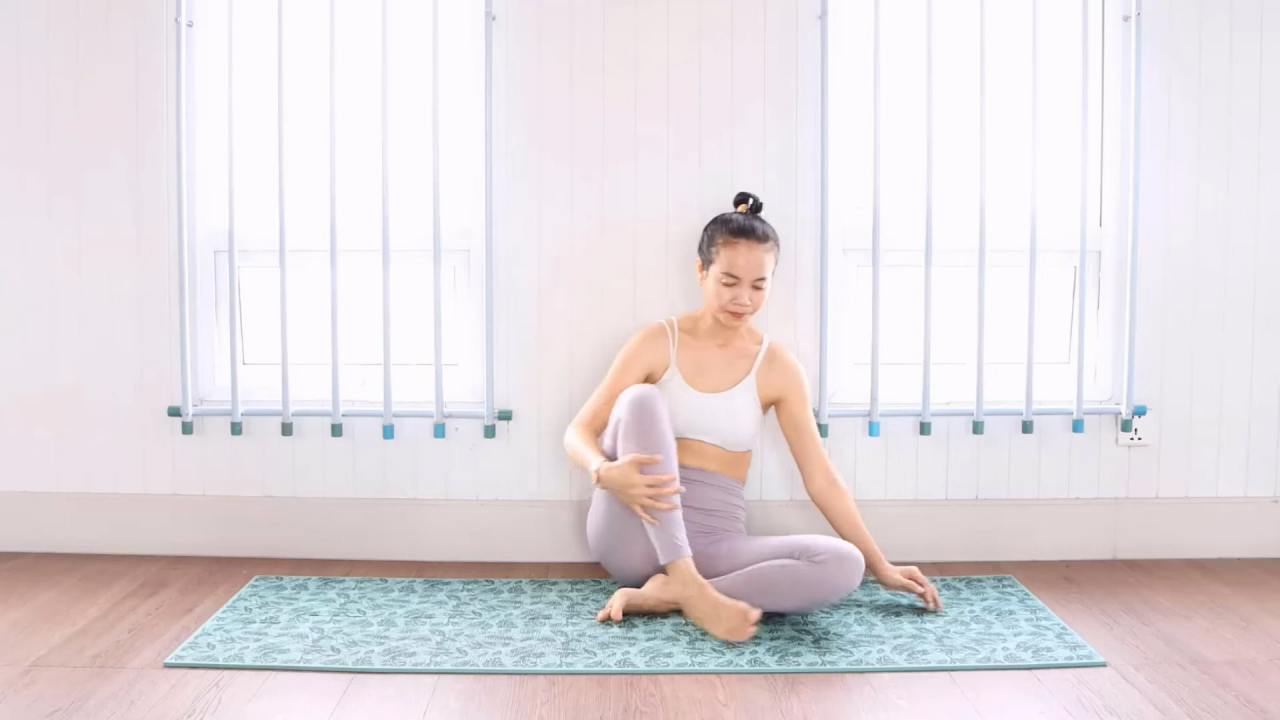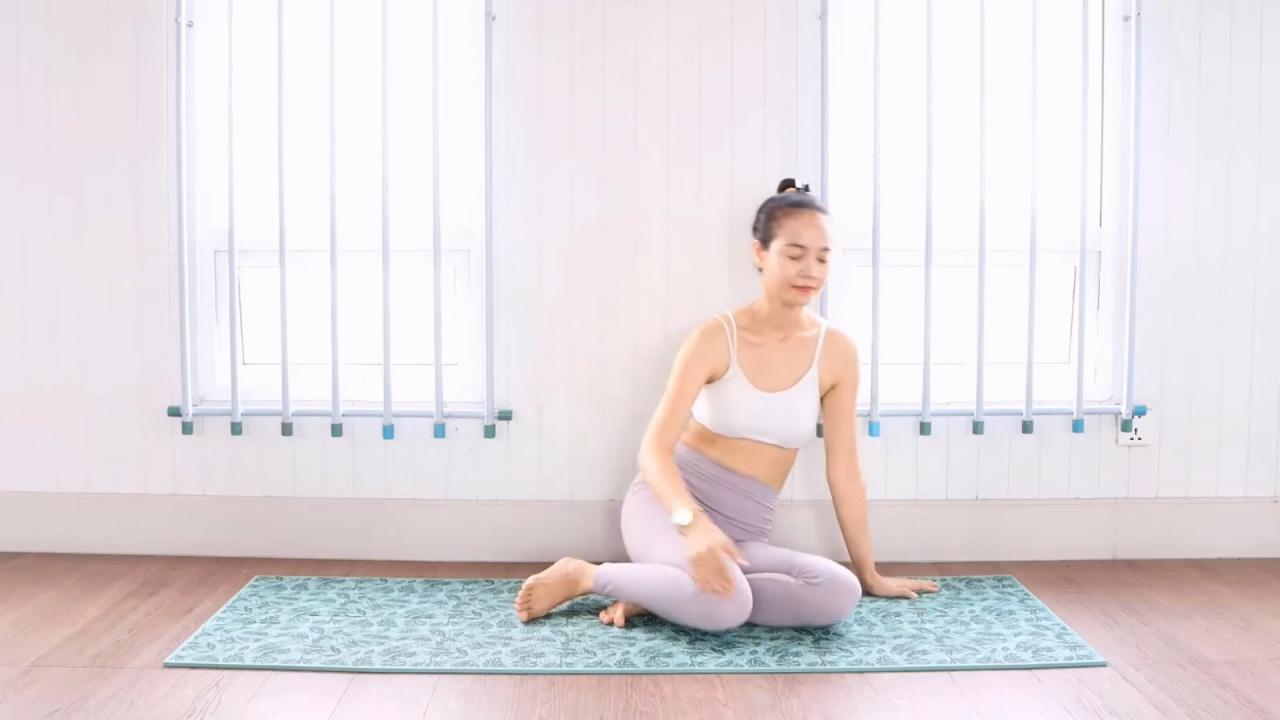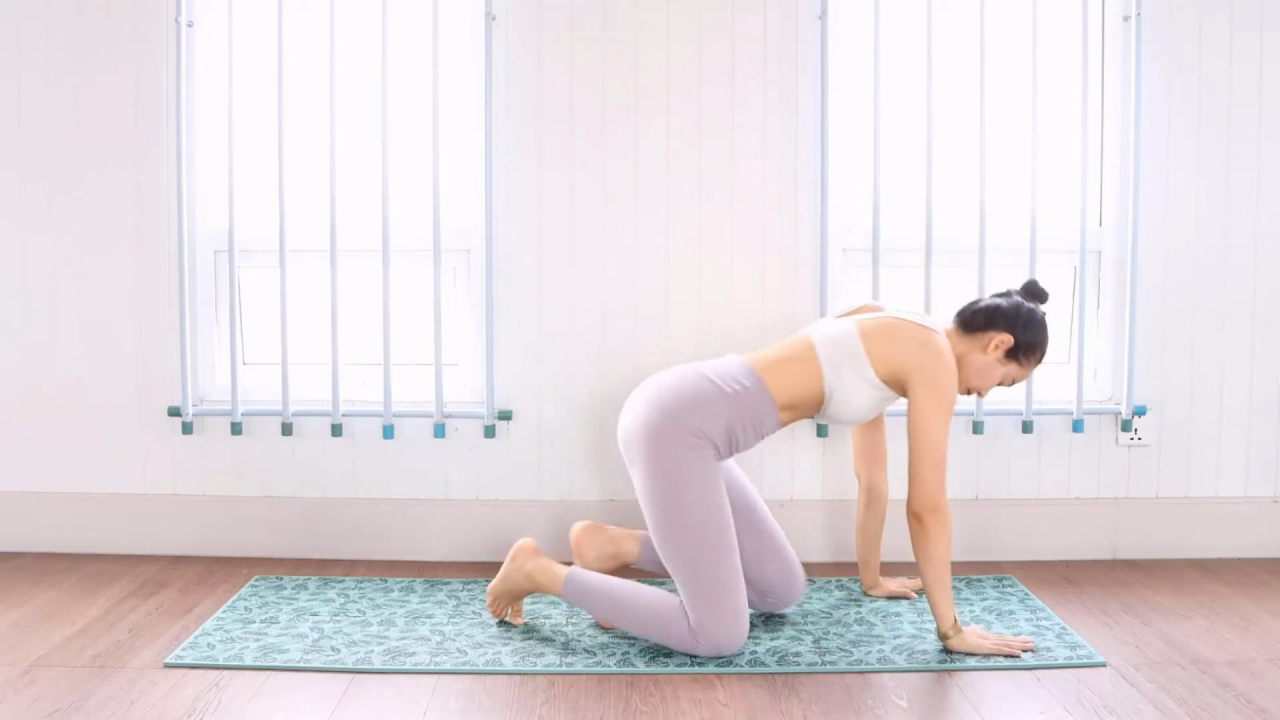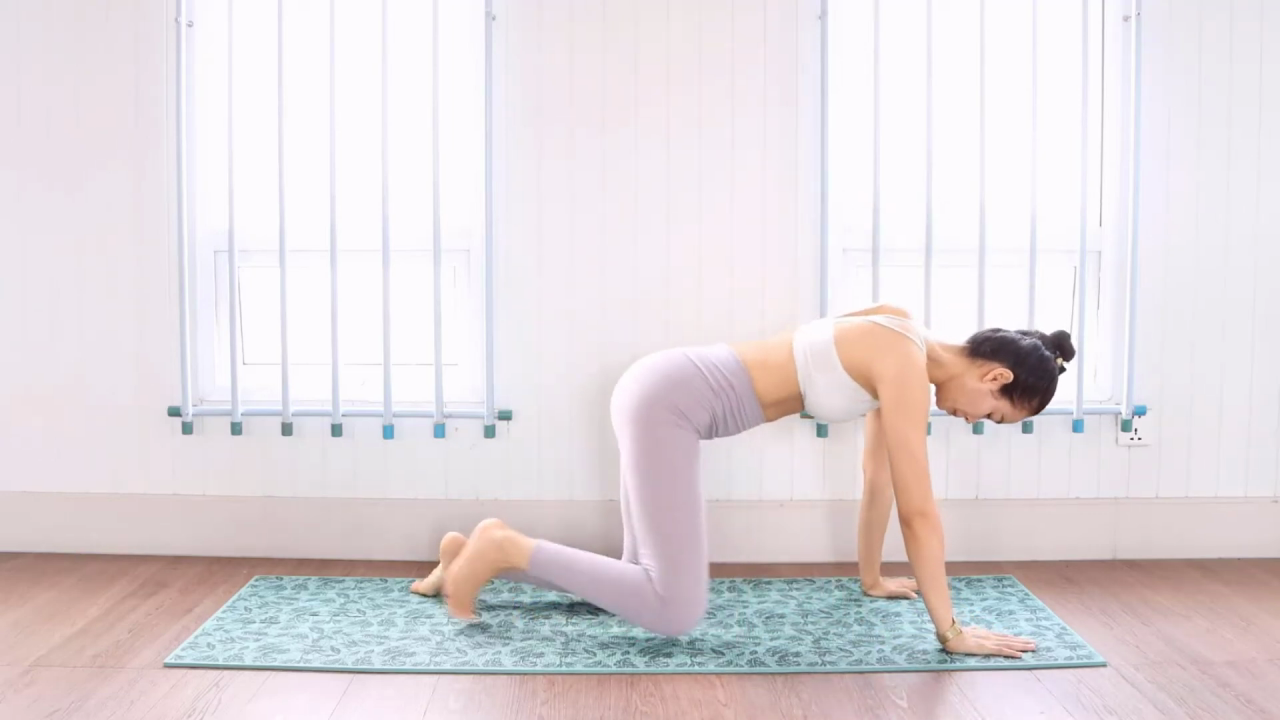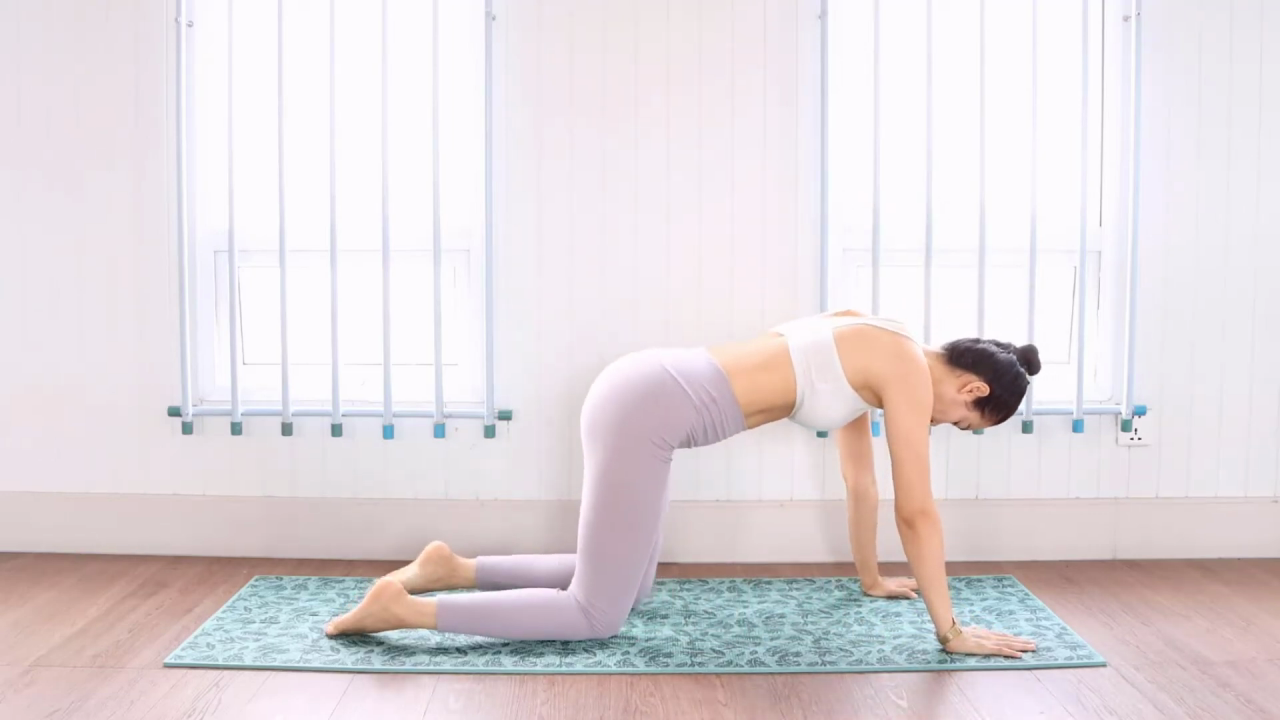
dt=1s
person 1, frame 1
left shoulder: (778, 367)
right shoulder: (656, 343)
left elbow: (822, 479)
right elbow: (578, 432)
left wrist: (881, 566)
right wrist: (606, 473)
left hip: (714, 541)
right hip: (632, 533)
left knee: (845, 565)
right knee: (640, 400)
left ankle: (668, 593)
right ankle: (694, 589)
person 1, frame 2
left shoulder: (836, 352)
right shoulder: (715, 338)
left elbow: (844, 472)
right elbow: (655, 448)
left wrist: (868, 574)
right wrist: (694, 524)
left hip: (743, 535)
right hip: (671, 508)
left knee: (839, 593)
right knee: (724, 603)
left ankle: (666, 588)
right ankle: (584, 575)
person 1, frame 3
left shoulder: (889, 345)
right shoulder: (933, 355)
left elbow: (872, 478)
right elbow: (926, 507)
left wrist: (872, 577)
right wrist: (951, 627)
left hip: (684, 420)
right hip: (675, 425)
left knee: (783, 589)
right knee: (721, 636)
left ankle: (617, 545)
right ankle: (541, 571)
person 1, frame 4
left shoulder: (899, 351)
right shoulder: (905, 363)
left elbow: (879, 476)
right elbow: (918, 509)
left wrist: (871, 578)
right wrist: (951, 629)
left hip: (664, 396)
right hip: (666, 400)
left knee: (651, 589)
right knee: (674, 612)
left ankle: (469, 556)
right ankle: (506, 547)
person 1, frame 5
left shoulder: (868, 355)
right shoulder: (908, 369)
left elbow: (859, 478)
right elbow: (917, 511)
left wrist: (872, 577)
right wrist: (951, 630)
left hip: (640, 389)
right hip: (646, 411)
left knee: (626, 586)
right knee: (596, 616)
left ankle: (452, 569)
right ankle: (402, 608)
